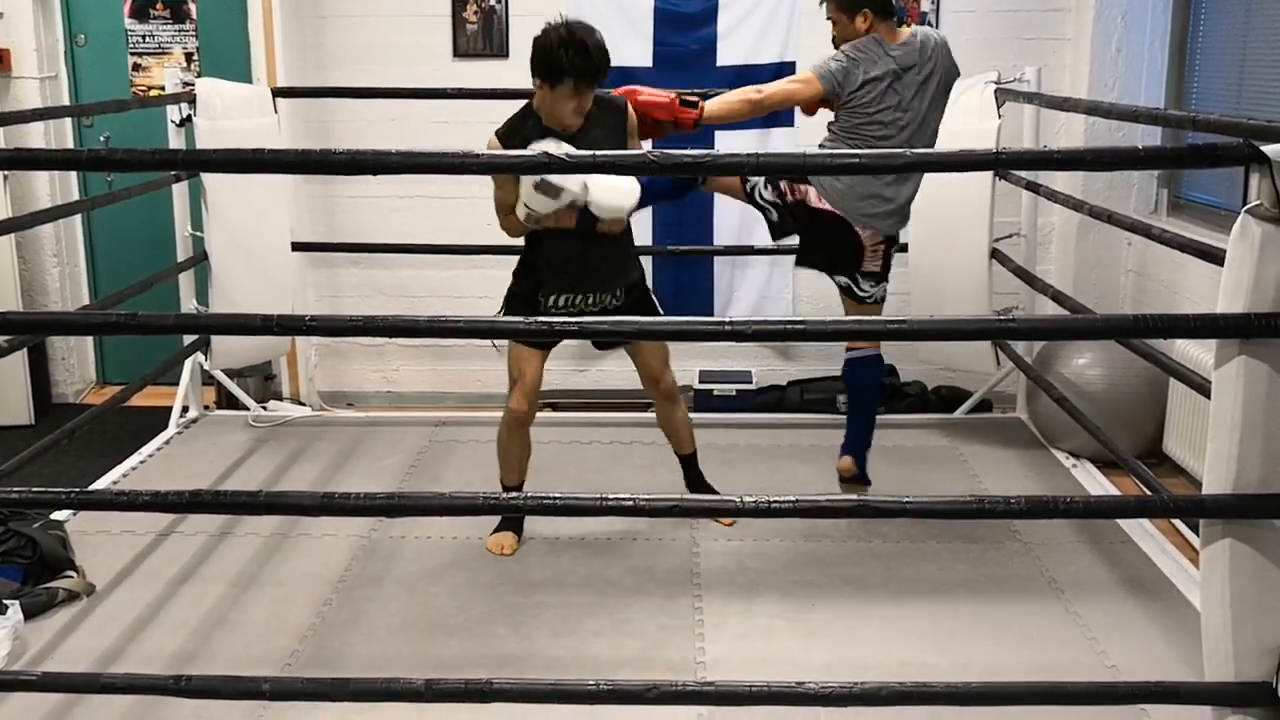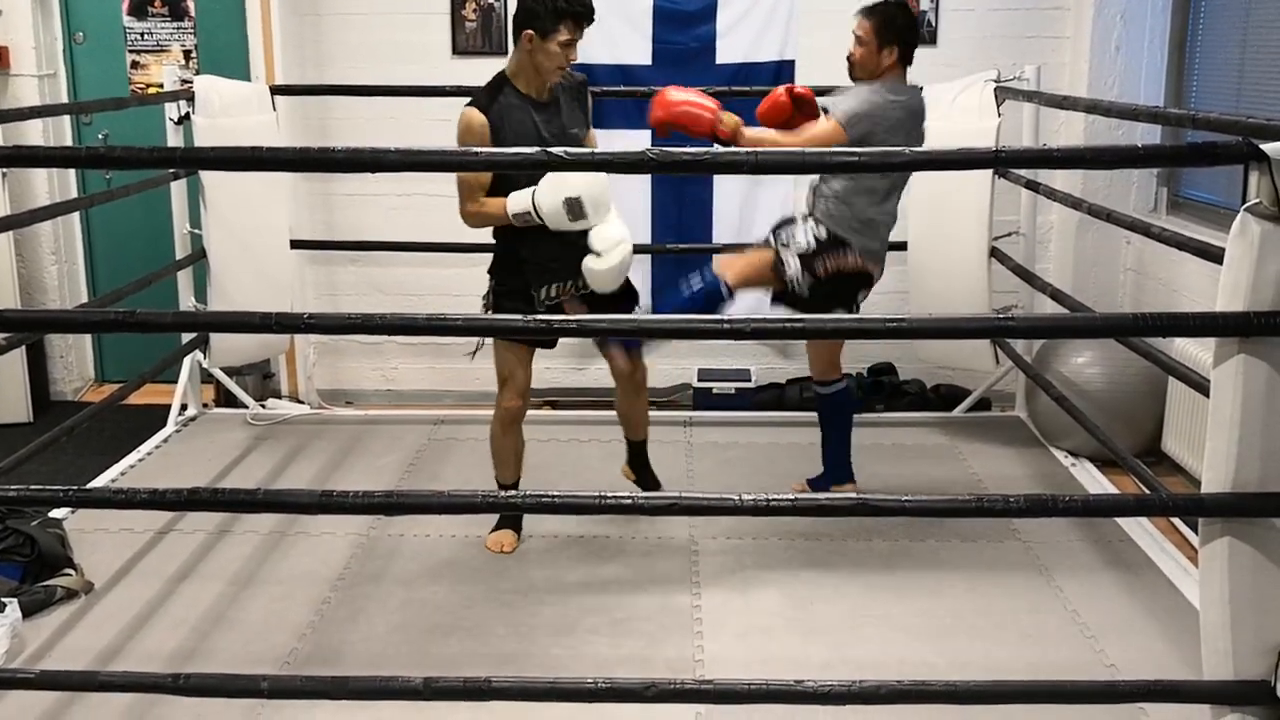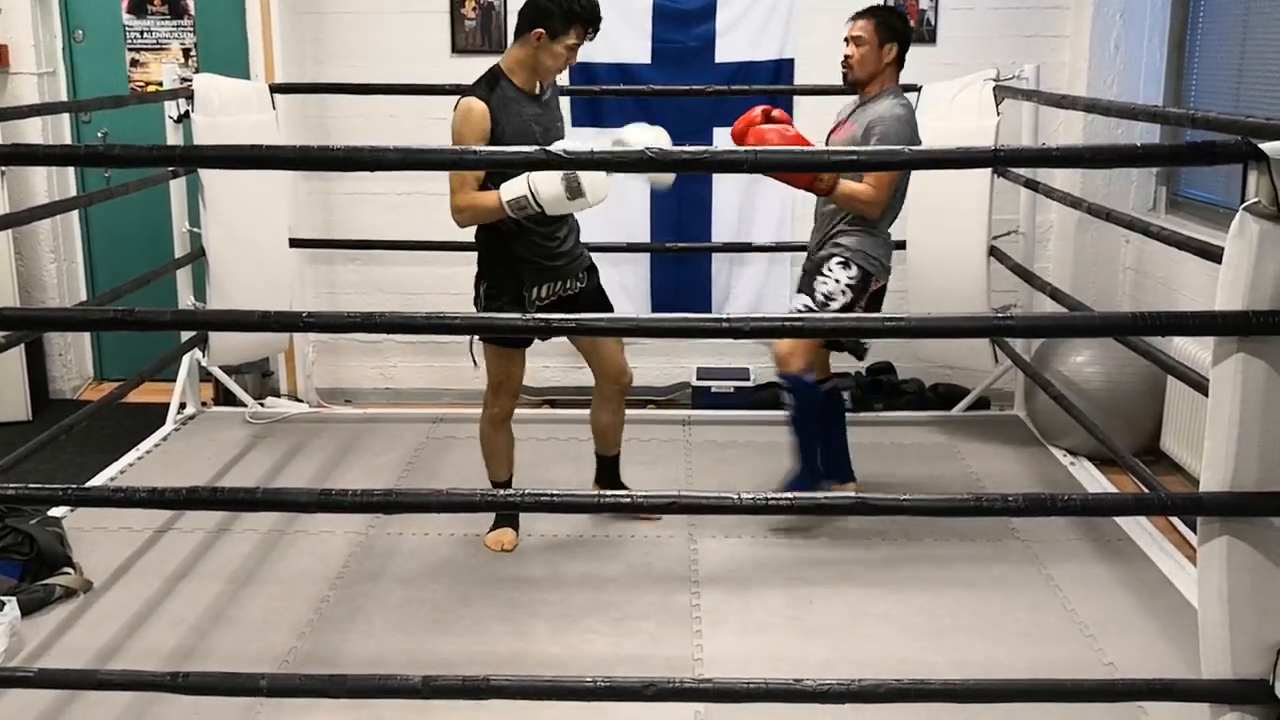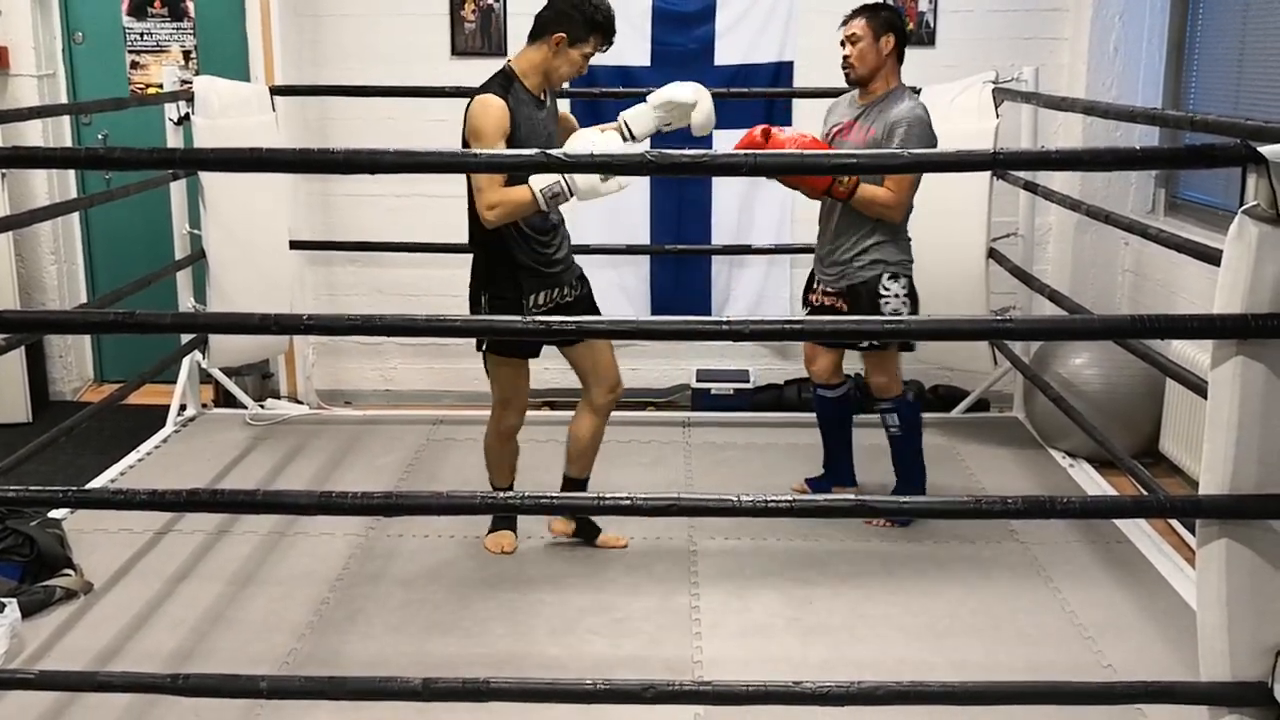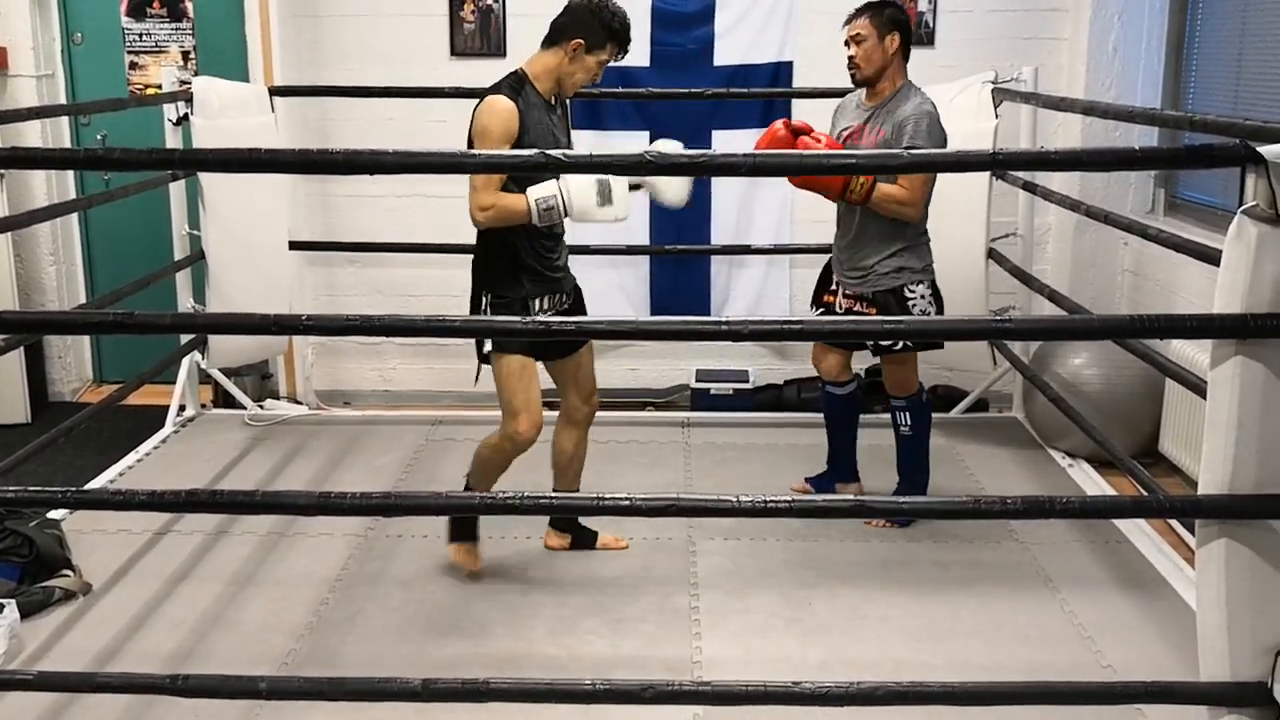
dt=0.2s
person 1, frame 1
left shoulder: (620, 114)
right shoulder: (509, 141)
right elbow: (510, 224)
left wrist: (614, 204)
right wrist: (539, 205)
left hip: (614, 270)
right hip: (543, 281)
left knee: (663, 385)
right knee: (520, 406)
left ankle: (697, 484)
right ankle: (512, 514)
person 1, frame 2
left shoulder: (575, 89)
right shoulder: (481, 117)
right elbow: (471, 208)
left wrist: (606, 217)
right wrist: (535, 206)
left hip: (588, 264)
right hip: (522, 275)
left knee: (632, 372)
right knee: (512, 403)
left ankle: (639, 466)
right ankle: (510, 512)
person 1, frame 3
left shoulder: (548, 90)
right shoulder: (478, 107)
right elbow: (463, 208)
left wrist: (615, 154)
right wrist: (532, 192)
left hip: (569, 262)
right hip: (510, 277)
left knee: (617, 377)
right knee: (502, 401)
left ankle: (608, 479)
right ankle: (505, 509)
person 1, frame 4
left shoulder: (543, 95)
right shoulder: (492, 105)
left elbow: (579, 143)
right elbow: (490, 208)
left wrist: (647, 118)
right wrist: (565, 180)
left hip: (559, 272)
right hip: (507, 284)
left knee: (604, 387)
right knee: (508, 416)
left ankle: (569, 511)
right ankle: (503, 512)
person 1, frame 5
left shoulder: (555, 102)
right shoulder: (502, 106)
right elbow: (483, 209)
left wrist: (635, 174)
right wrist: (562, 197)
left hip: (554, 279)
right hip: (508, 290)
left knee: (581, 405)
right knee: (523, 427)
left ankle: (563, 525)
right ankle: (464, 516)
person 2, frame 1
left shoulder: (851, 64)
right shoulder: (935, 47)
left elbow: (762, 98)
left wrist: (689, 112)
left hip: (823, 192)
right hip: (879, 219)
right knee: (862, 337)
right ankle: (855, 457)
person 2, frame 2
left shoulder: (873, 105)
right shoulder: (908, 103)
left elbow: (798, 150)
left wrist: (723, 127)
right wrist: (814, 118)
left hip: (831, 236)
right hip: (859, 251)
left knee: (727, 272)
right knee: (825, 366)
right ankle: (837, 478)
person 2, frame 3
left shoulder: (891, 118)
right shoulder: (856, 107)
left elbow: (871, 202)
right elbow: (833, 186)
left wrist: (813, 173)
right wrist: (787, 141)
left hip: (853, 259)
right hip: (833, 254)
left knee: (790, 354)
right knee: (814, 367)
left ankle: (812, 471)
right ankle: (837, 475)
person 2, frame 4
left shoulder: (909, 118)
right shoulder: (840, 107)
left elbow: (894, 207)
left wrist: (834, 182)
right wrist: (787, 157)
left hip: (878, 271)
right hip: (832, 264)
left knee: (884, 383)
right knee: (820, 367)
left ankle: (912, 489)
right ankle: (839, 477)
person 2, frame 5
left shoulder: (917, 115)
right shoulder: (847, 107)
left elbow: (911, 205)
right elbow: (836, 184)
left wrist: (848, 183)
right wrist: (803, 156)
left hip: (897, 276)
right hip: (846, 267)
left knee: (900, 384)
right knee: (829, 363)
left ankle: (913, 491)
right ankle: (842, 473)
